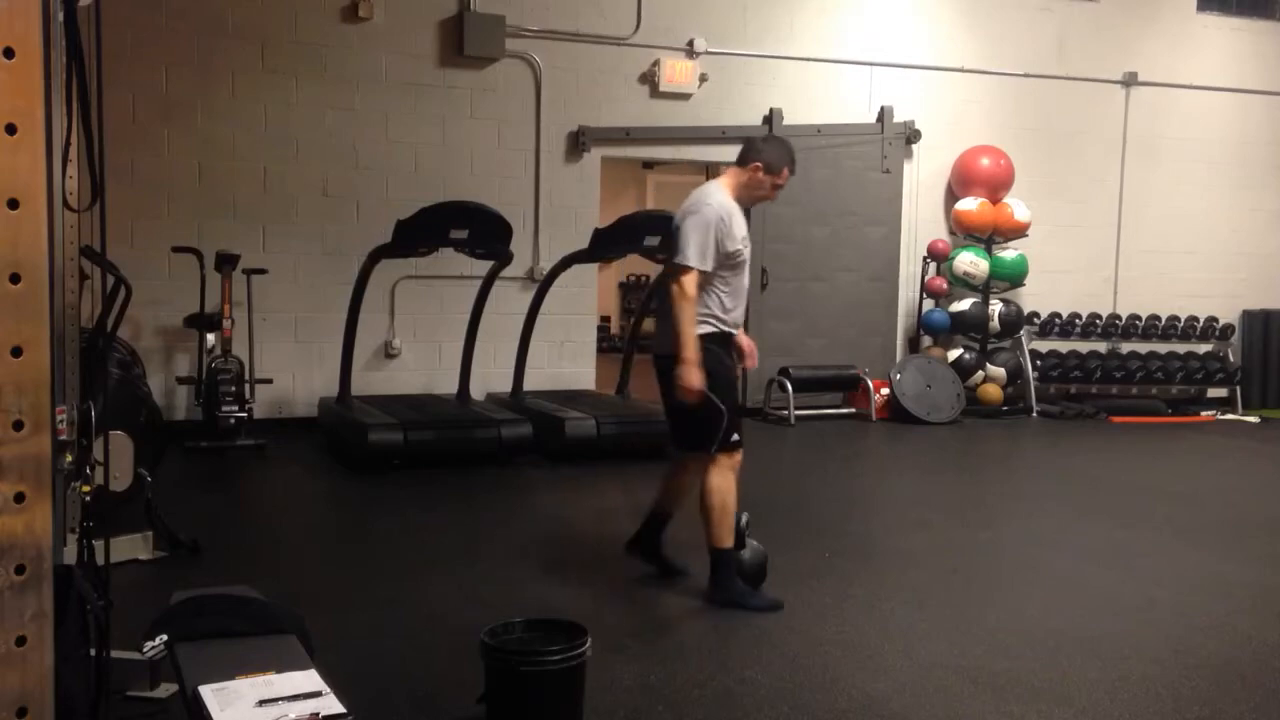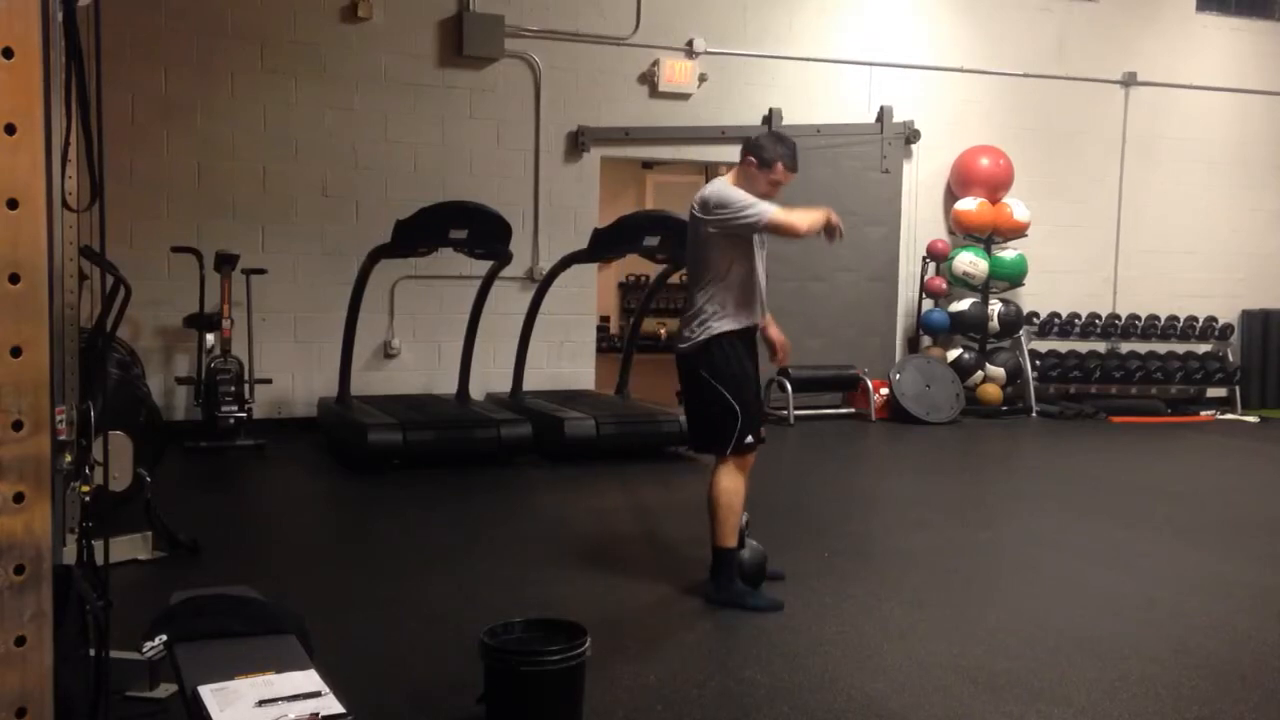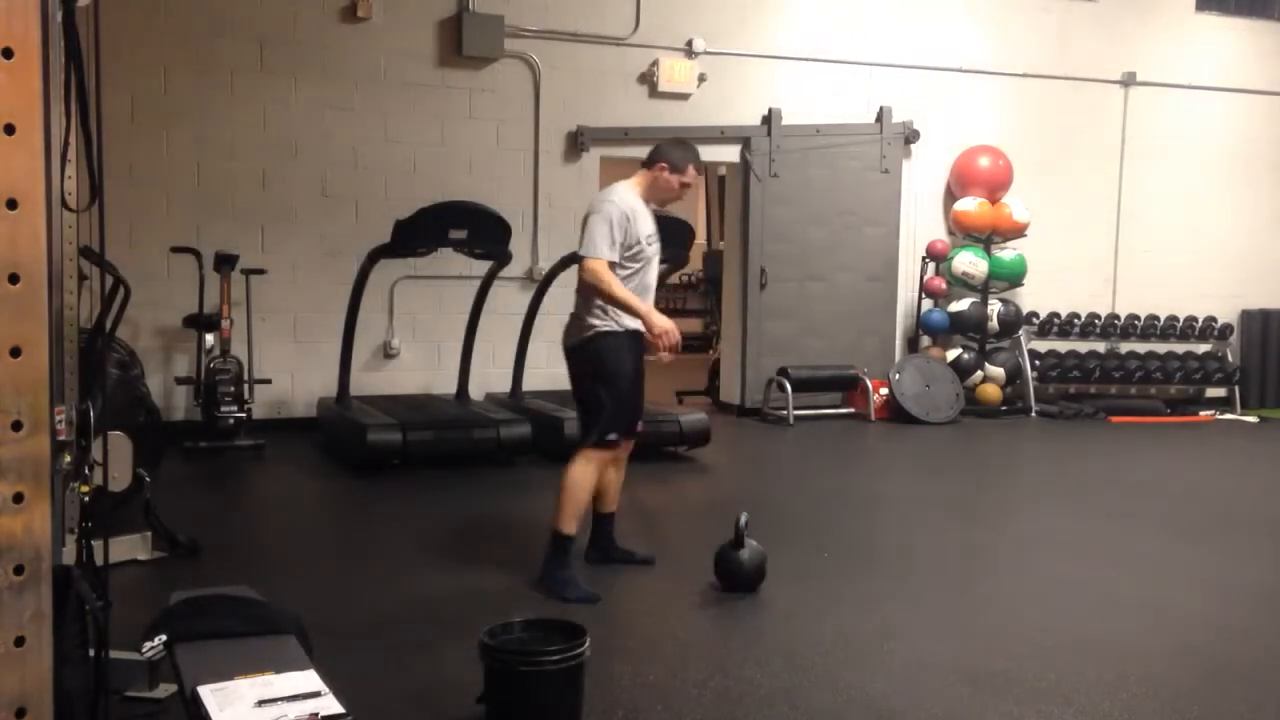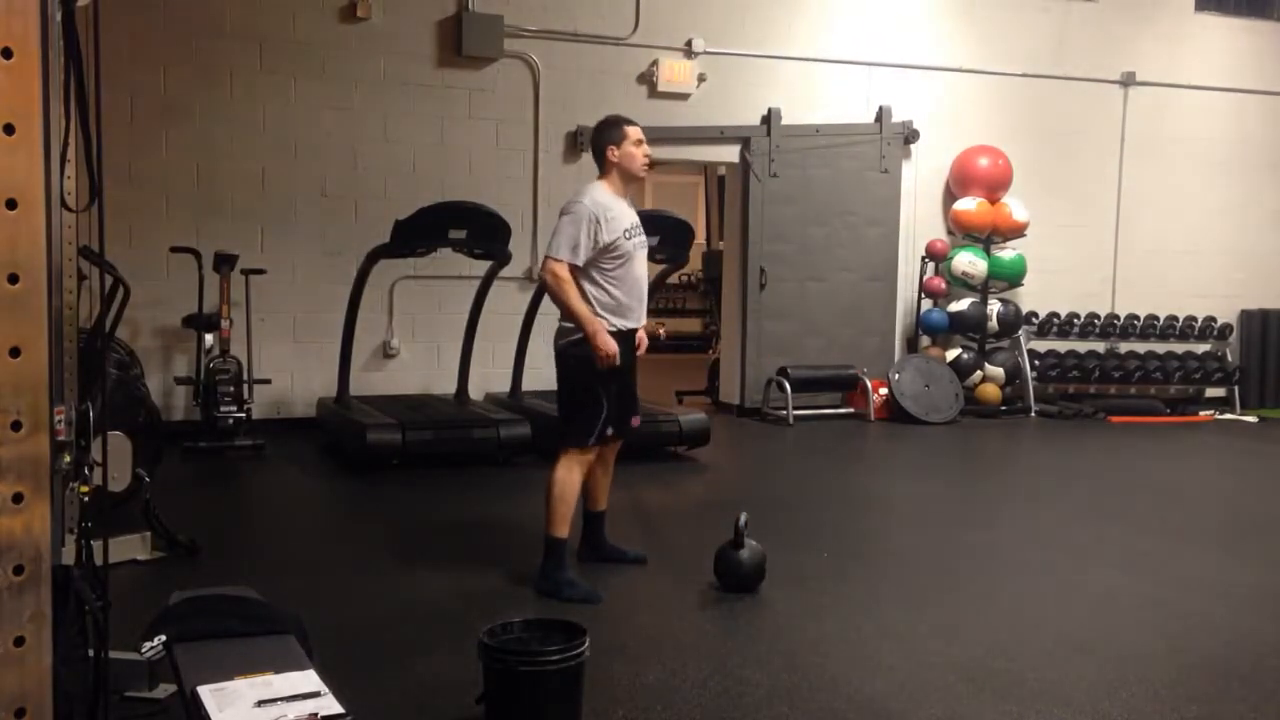
dt=1s
person 1, frame 1
left shoulder: (727, 206)
right shoulder: (710, 209)
right elbow: (684, 285)
left wrist: (737, 334)
right wrist: (689, 360)
left hip: (712, 343)
right hip: (698, 346)
left knee: (698, 451)
right knee: (725, 455)
left ankle: (649, 539)
right ankle: (724, 579)
person 1, frame 2
left shoulder: (737, 199)
right shoulder: (722, 198)
right elbow: (797, 224)
left wrist: (767, 326)
right wrist: (826, 215)
left hip: (733, 339)
right hip: (716, 344)
left knee: (739, 454)
right knee: (736, 456)
left ankle: (733, 556)
right ankle: (724, 579)
person 1, frame 3
left shoulder: (642, 208)
right shoulder: (615, 205)
right elbow: (594, 272)
left wrist: (647, 329)
right wrist: (650, 316)
left hip: (626, 339)
right hip: (601, 339)
left knee: (621, 443)
right knee: (597, 448)
left ankle: (603, 542)
right ankle: (556, 565)
person 1, frame 4
left shoulder: (624, 207)
right shoulder: (589, 206)
right elbow: (554, 273)
left wrist: (638, 325)
right wrist: (596, 331)
left hip: (620, 343)
right hip: (592, 346)
left knee: (609, 444)
right knee: (580, 449)
left ankle: (594, 540)
right ankle: (552, 568)
